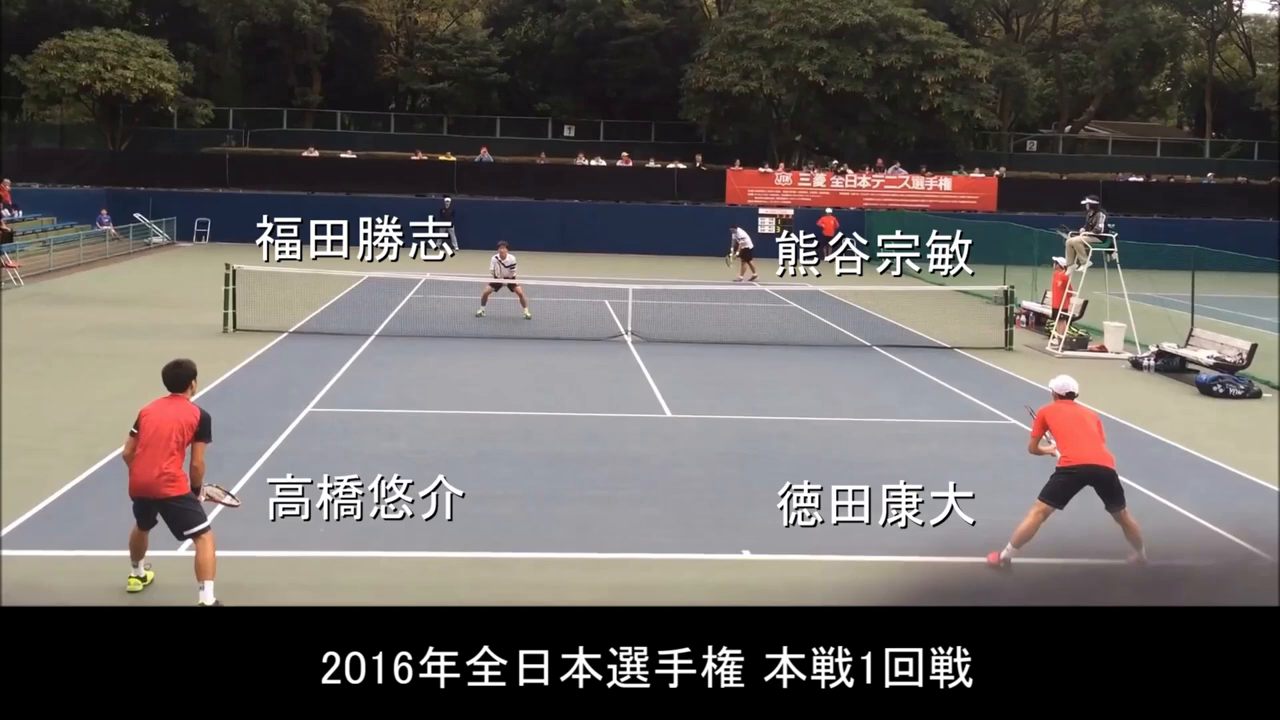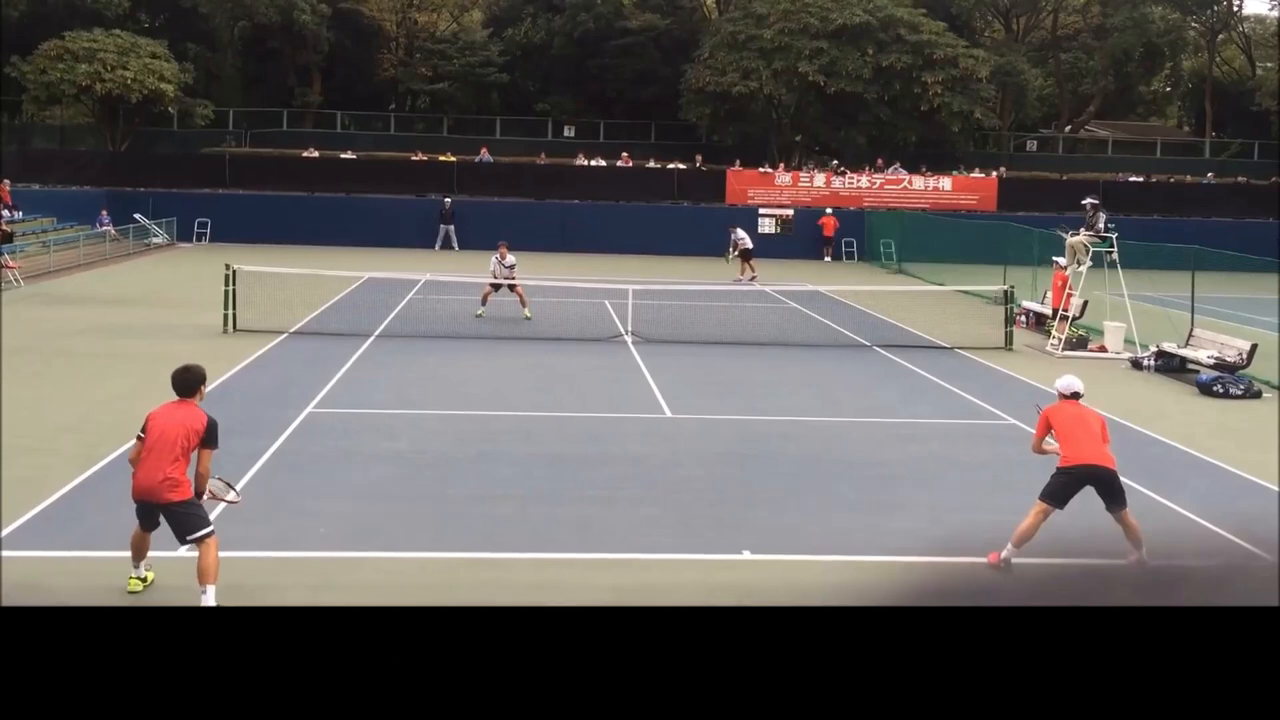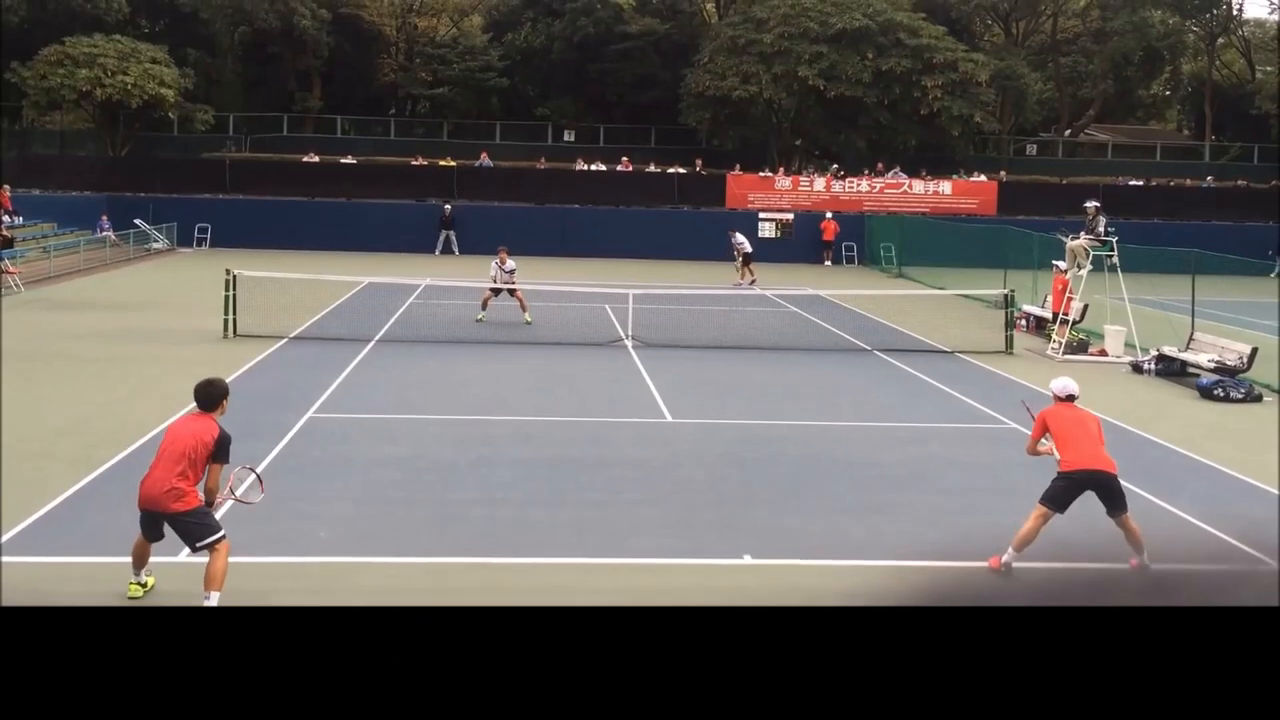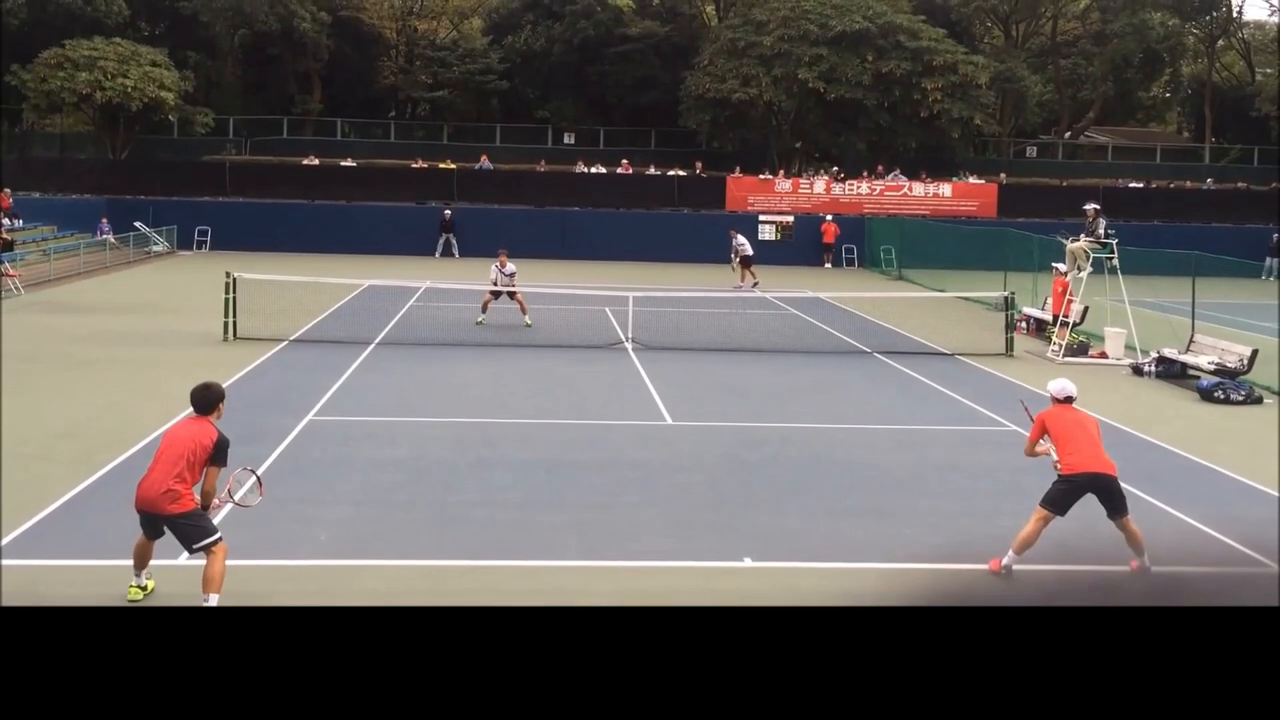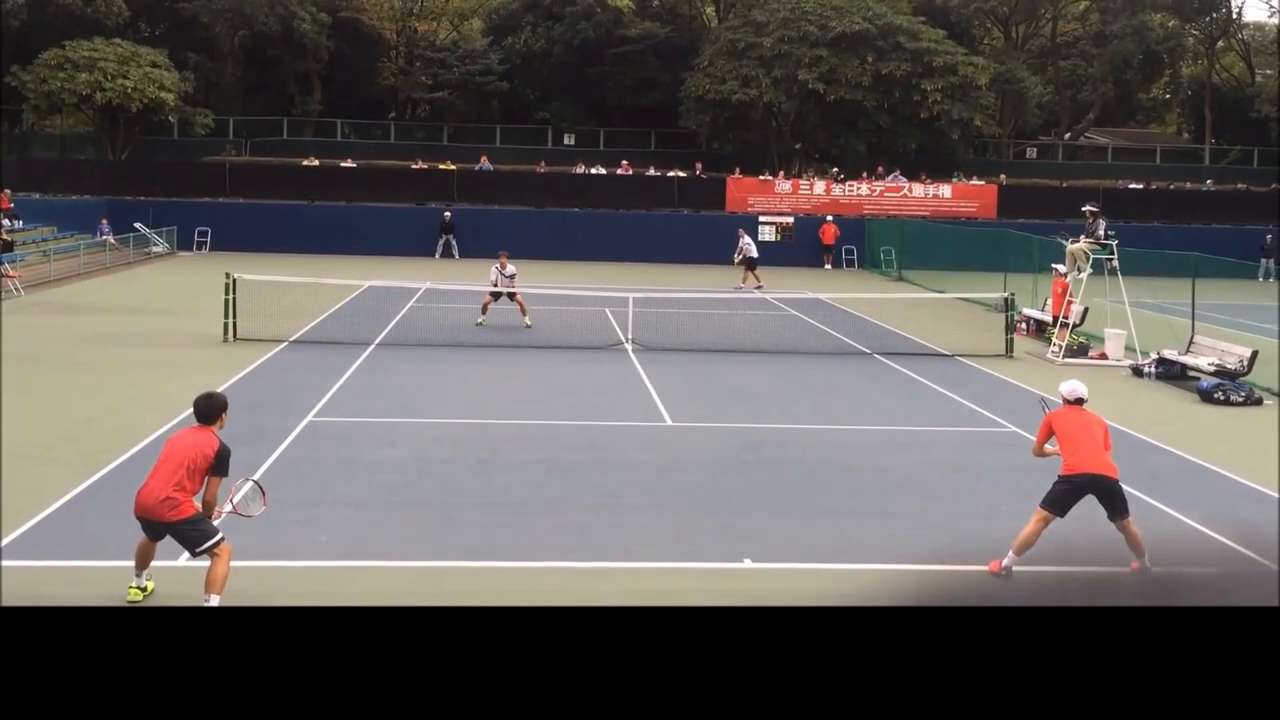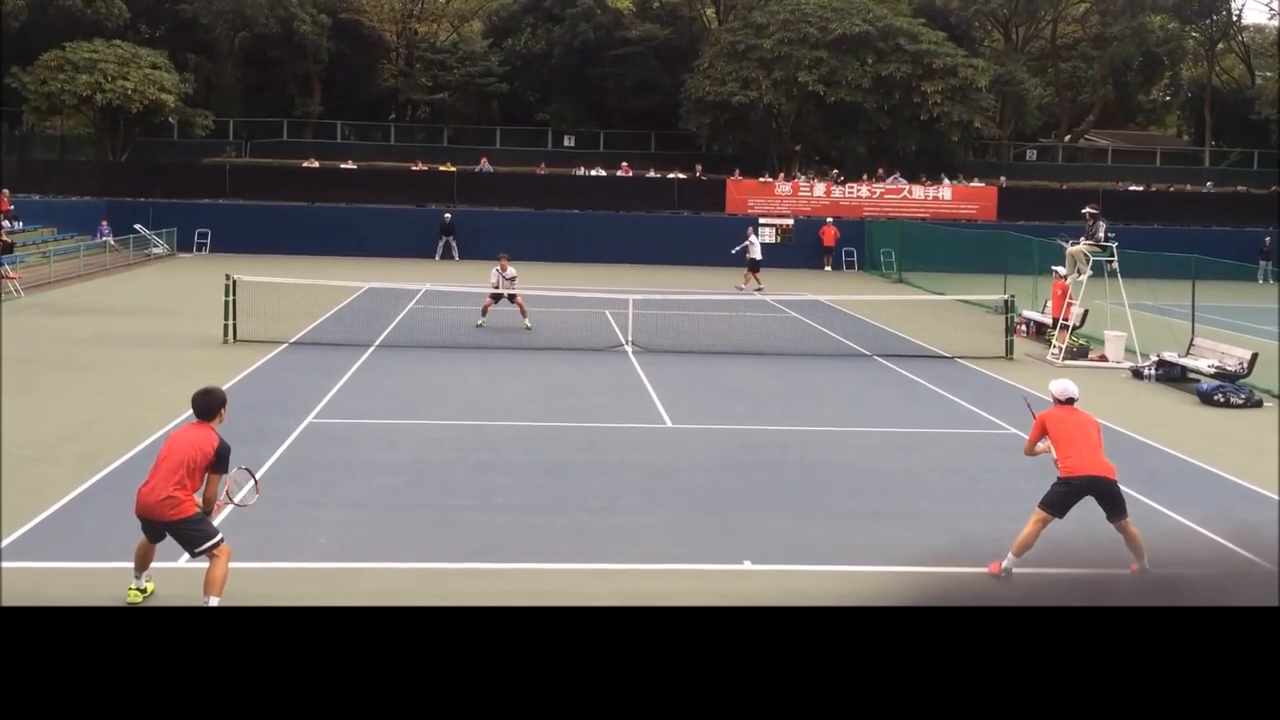
dt=0.4s
person 1, frame 1
left shoulder: (147, 410)
right shoulder: (199, 416)
left elbow: (127, 453)
right elbow: (197, 464)
right wrist: (196, 490)
left hip: (138, 483)
right hip: (170, 486)
left knee: (142, 526)
right knee: (204, 538)
left ankle: (137, 575)
right ankle: (206, 599)
person 1, frame 2
left shoulder: (154, 413)
right shoulder: (206, 422)
left elbow: (133, 457)
right elbow: (202, 471)
right wrist: (198, 495)
left hip: (141, 485)
right hip: (172, 490)
left knee: (144, 528)
right knee: (208, 542)
left ankle: (137, 576)
right ankle: (207, 602)
person 1, frame 3
left shoulder: (179, 423)
right shoulder: (220, 436)
right elbow: (211, 485)
left wrist: (196, 498)
right wrist: (209, 504)
left hip: (148, 493)
right hip: (177, 499)
left knee: (147, 537)
right knee: (220, 547)
left ankle: (137, 581)
right ankle: (210, 603)
person 1, frame 4
left shoulder: (177, 427)
right shoulder: (218, 439)
right elbow: (208, 488)
left wrist: (194, 501)
right wrist: (205, 508)
left hip: (144, 495)
right hip: (173, 502)
left knee: (149, 536)
right knee: (217, 550)
left ankle: (138, 584)
right ankle: (209, 603)
person 1, frame 5
left shoulder: (178, 436)
right shoulder: (220, 449)
right elbow: (209, 498)
left wrist: (196, 508)
right wrist: (207, 517)
left hip: (143, 503)
right hip: (172, 509)
left knee: (152, 537)
right knee: (222, 552)
left ankle: (138, 585)
right ankle: (210, 603)
person 1, frame 6
left shoulder: (177, 433)
right shoulder: (220, 446)
right elbow: (210, 495)
left wrist: (195, 502)
right wrist: (207, 512)
left hip: (144, 502)
right hip: (174, 508)
left knee: (151, 538)
right knee: (220, 553)
left ankle: (137, 587)
right ankle: (210, 604)
person 2, frame 1
left shoulder: (1046, 411)
right shoulder: (1091, 414)
left elbow: (1032, 448)
left wrist: (1050, 449)
left hip: (1072, 466)
right hip: (1105, 466)
left knee: (1038, 512)
right knee: (1122, 515)
left ankle: (1004, 556)
right ankle: (1141, 555)
person 2, frame 2
left shoulder: (1051, 411)
right shoulder: (1096, 415)
left elbow: (1036, 448)
left hip: (1073, 466)
right hip: (1105, 467)
left knee: (1039, 512)
right knee: (1123, 516)
left ankle: (1004, 557)
right ankle: (1141, 555)
person 2, frame 3
left shoulder: (1047, 414)
right shoulder: (1092, 417)
left elbow: (1031, 450)
left wrist: (1048, 449)
left hip: (1074, 471)
right hip: (1106, 470)
left knee: (1039, 516)
right knee: (1124, 520)
left ankle: (1005, 561)
right ankle: (1143, 560)
person 2, frame 4
left shoulder: (1045, 415)
right shoulder: (1090, 418)
left elbow: (1028, 451)
left wrist: (1045, 450)
left hip: (1075, 473)
right hip: (1106, 473)
left knee: (1039, 519)
right knee: (1124, 523)
left ankle: (1005, 564)
right ankle: (1143, 563)
person 2, frame 5
left shoulder: (1054, 416)
right shoulder: (1099, 421)
left elbow: (1037, 451)
left hip: (1075, 474)
right hip: (1107, 475)
left knee: (1039, 519)
right knee: (1125, 524)
left ankle: (1006, 565)
right ankle: (1143, 564)
person 2, frame 6
left shoulder: (1046, 416)
right shoulder: (1091, 420)
left elbow: (1028, 450)
left wrist: (1045, 448)
left hip: (1074, 476)
right hip: (1105, 475)
left knee: (1038, 520)
right knee: (1124, 525)
left ankle: (1005, 567)
right ankle: (1143, 566)
